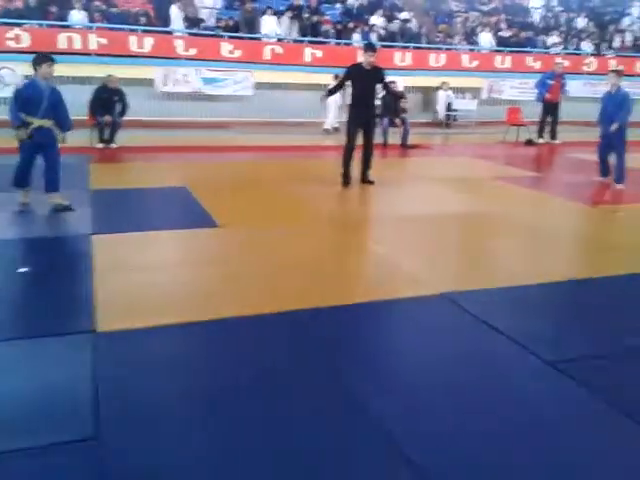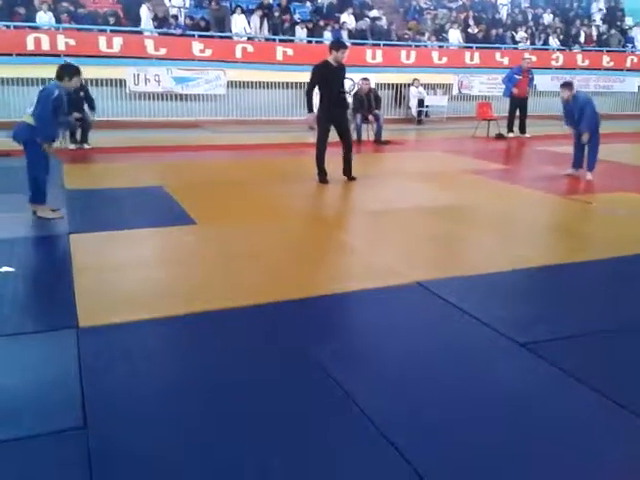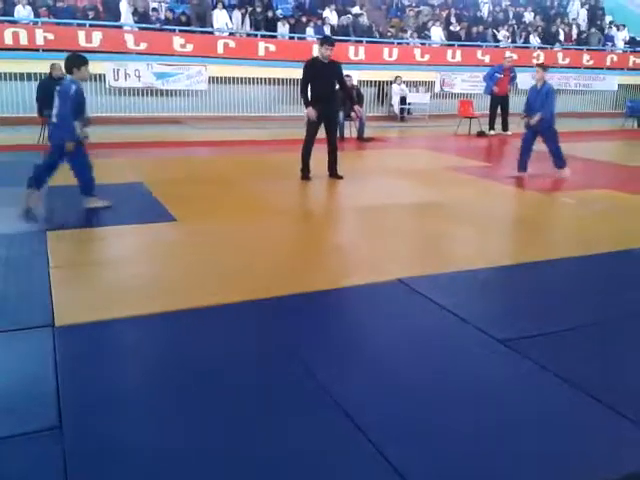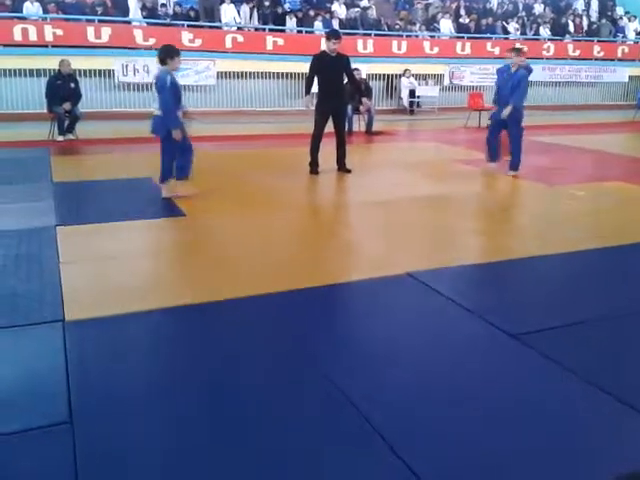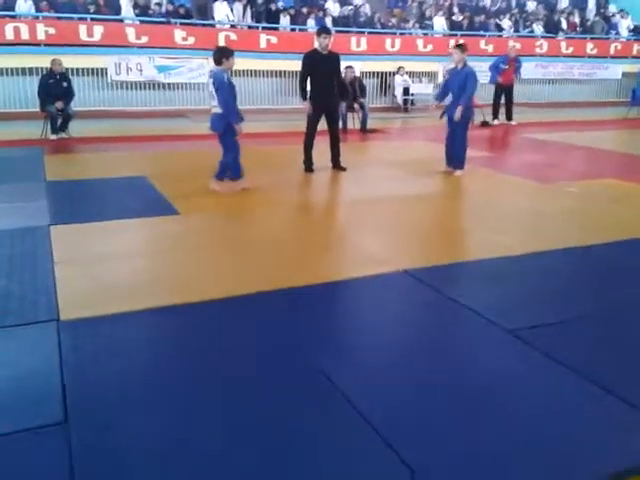
dt=0.7s
person 1, frame 1
left shoulder: (53, 91)
right shoulder: (26, 87)
left elbow: (61, 111)
right elbow: (15, 108)
left wrist: (64, 129)
right wrist: (19, 126)
left hip: (48, 132)
right hip: (29, 132)
left knee: (53, 164)
right knee: (26, 164)
left ankle: (55, 197)
right ankle: (24, 194)
person 1, frame 2
left shoulder: (59, 93)
right shoulder: (53, 92)
left elbow: (56, 119)
right elbow: (43, 117)
left wrist: (50, 139)
right wrist: (46, 140)
left hip: (35, 134)
right hip: (32, 134)
left knee: (40, 169)
right knee: (38, 170)
left ankle: (38, 204)
right ankle: (40, 208)
person 1, frame 3
left shoulder: (71, 86)
right shoulder: (70, 88)
left elbow: (77, 113)
right elbow: (65, 115)
left wrist: (82, 130)
right wrist: (69, 138)
left hip: (63, 131)
right hip: (65, 132)
left knee: (50, 164)
right knee: (82, 164)
left ankle: (32, 191)
right ankle: (89, 199)
person 1, frame 4
left shoulder: (164, 76)
right shoulder: (166, 78)
right elbow: (167, 106)
left wrist: (179, 119)
right wrist: (175, 127)
left hip: (166, 122)
right hip: (168, 123)
left knee: (169, 155)
right knee: (185, 151)
left ankle: (166, 187)
right ankle: (180, 183)
person 1, frame 5
left shoulder: (215, 75)
right shoulder: (222, 77)
right elbow: (227, 102)
right wrist: (236, 121)
left hip: (220, 119)
right hip: (225, 120)
left knee: (231, 150)
right knee: (232, 151)
left ankle: (236, 180)
right ankle: (217, 180)
person 2, frame 1
left shoulder: (378, 71)
right shoulder: (353, 69)
left elbow: (386, 88)
right elbow: (340, 84)
right wrist: (328, 94)
left hip: (370, 113)
right hip: (355, 112)
left knee: (368, 145)
right knee: (350, 144)
left ankle: (364, 175)
right ankle: (346, 175)
person 2, frame 2
left shoulder: (341, 68)
right shoulder: (320, 68)
right elbow: (310, 90)
left wrist: (346, 107)
right wrist: (310, 112)
left hip: (340, 111)
right hip: (325, 112)
left knee: (348, 142)
right knee: (321, 144)
left ankle: (348, 171)
right ankle: (322, 174)
person 2, frame 3
left shoulder: (336, 65)
right shoulder: (310, 64)
left elbow: (343, 86)
right elbow: (304, 87)
left wrist: (354, 104)
right wrist: (308, 106)
left hip: (332, 109)
right hip: (316, 108)
left knee: (333, 141)
right knee: (309, 140)
left ankle: (333, 170)
right ankle: (305, 171)
person 2, frame 4
left shoulder: (344, 59)
right shoulder: (318, 58)
left elbow: (352, 79)
right elbow: (310, 77)
left wrist: (362, 96)
right wrist: (307, 94)
left hip: (340, 102)
right hip: (323, 102)
left knee: (341, 134)
right knee: (317, 134)
left ankle: (341, 164)
right ankle: (313, 165)
person 2, frame 5
left shoulder: (335, 57)
right shoulder: (309, 56)
left elbow: (338, 79)
right elbow: (303, 79)
left wrist: (341, 98)
right wrist: (305, 99)
left hip: (332, 100)
right hip: (316, 100)
left knee: (335, 132)
right knee: (310, 132)
left ankle: (336, 162)
right ankle: (308, 163)
person 3, frame 1
left shoulder: (624, 95)
right shoulder: (606, 95)
left elbow: (625, 112)
left wrist: (616, 124)
right wrist: (601, 125)
left hip: (618, 130)
right hip: (606, 130)
left knee: (619, 155)
right knee: (602, 152)
left ankle: (619, 181)
right ankle: (605, 174)
person 3, frame 2
left shoulder: (583, 100)
right shoulder: (566, 101)
left elbow: (588, 119)
right elbow: (568, 115)
left wrist: (586, 134)
right wrist: (572, 128)
left hip: (591, 125)
right hip: (579, 123)
left knee: (592, 147)
right knee: (578, 145)
left ankle: (589, 171)
right ankle: (576, 168)
person 3, frame 3
left shoulder: (549, 89)
right shoulder: (532, 89)
left elbow: (549, 106)
left wrist: (538, 116)
right wrist: (525, 116)
left hip: (545, 122)
right hip: (532, 121)
left knee: (553, 146)
right knee: (525, 144)
left ankle: (562, 167)
right ankle: (521, 170)
person 3, frame 4
left shoulder: (523, 75)
right shoulder: (505, 72)
left elbow: (520, 94)
left wrist: (510, 107)
right wrist: (496, 105)
left hip: (514, 112)
right hip: (501, 109)
left knee: (515, 140)
right knee: (491, 135)
left ankle: (514, 168)
right ankle: (493, 160)
person 3, frame 5
left shoulder: (469, 72)
right shoulder: (452, 72)
left elbow: (469, 92)
right elbow: (445, 88)
left wrist: (460, 108)
right wrist: (437, 101)
left hip: (464, 110)
right hip: (453, 108)
left knee: (460, 139)
right knee: (450, 138)
left ankle: (459, 167)
right ankle: (451, 164)
